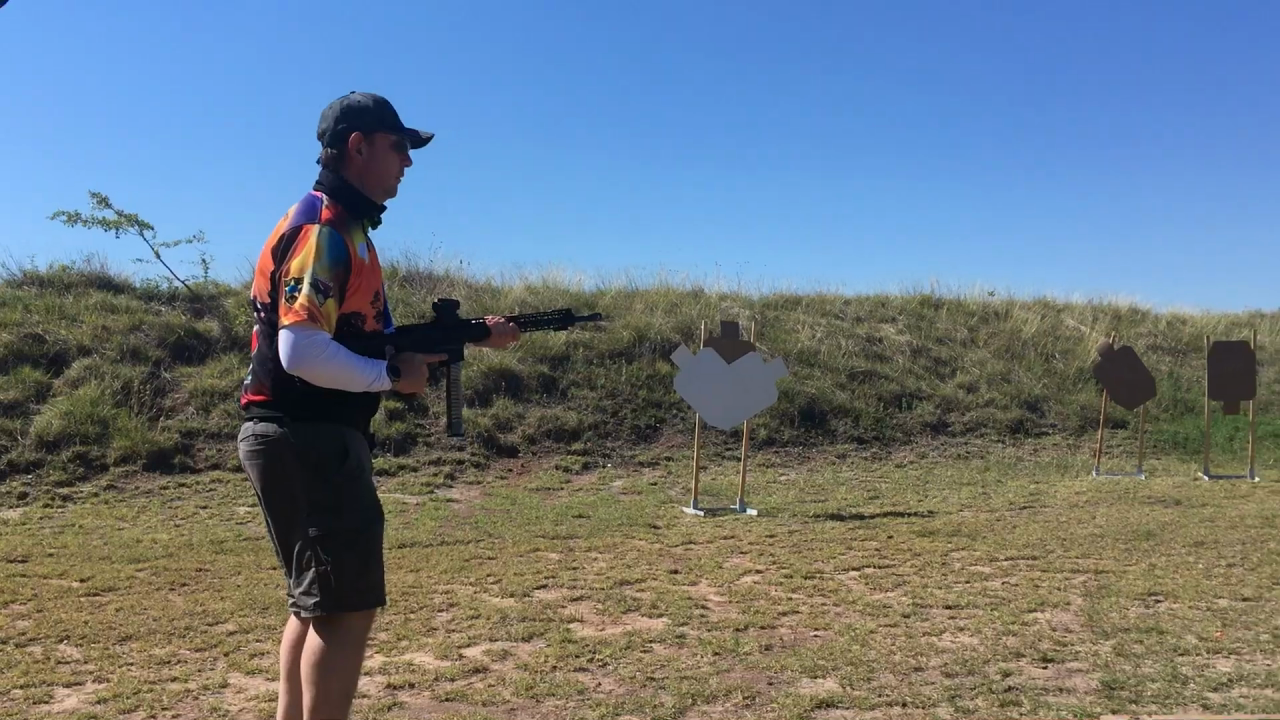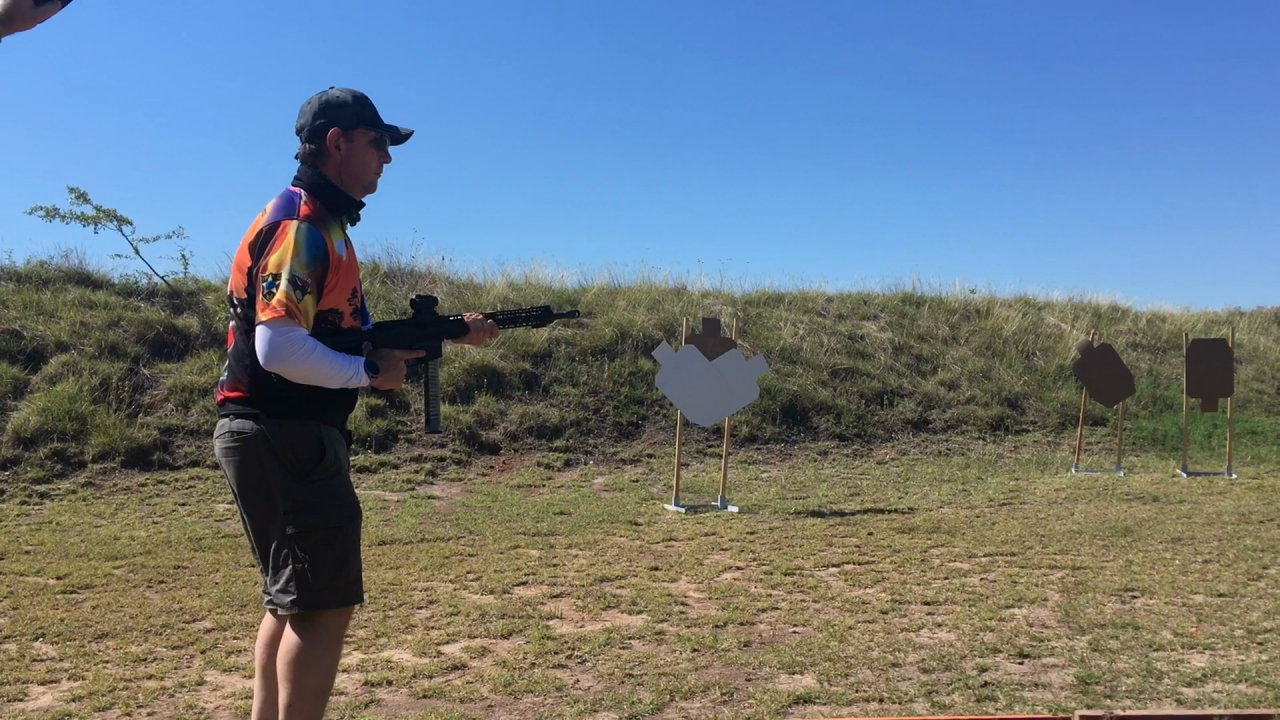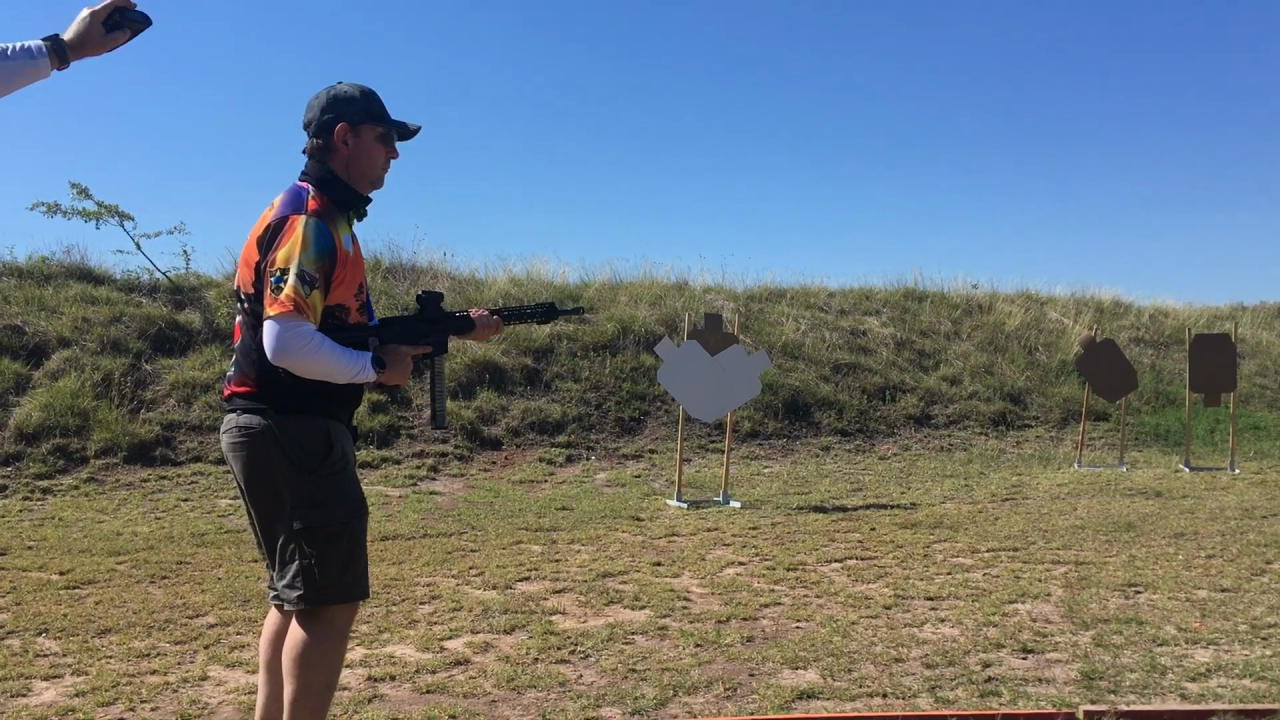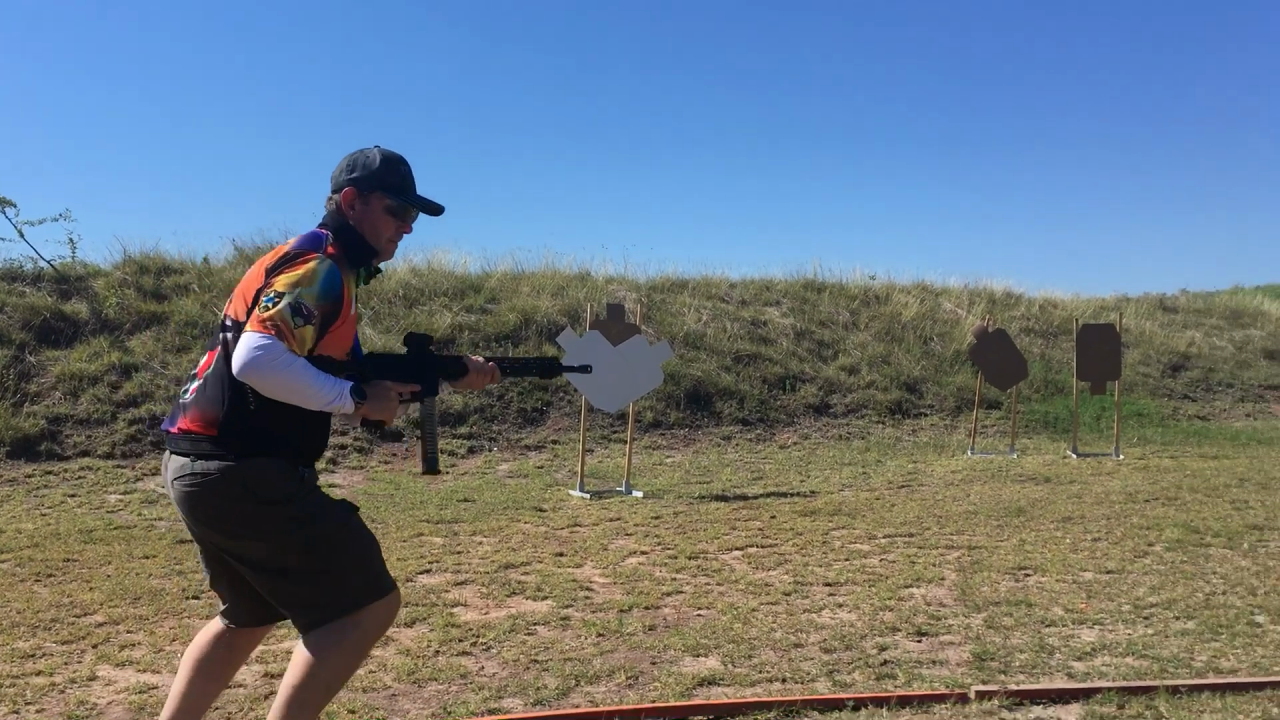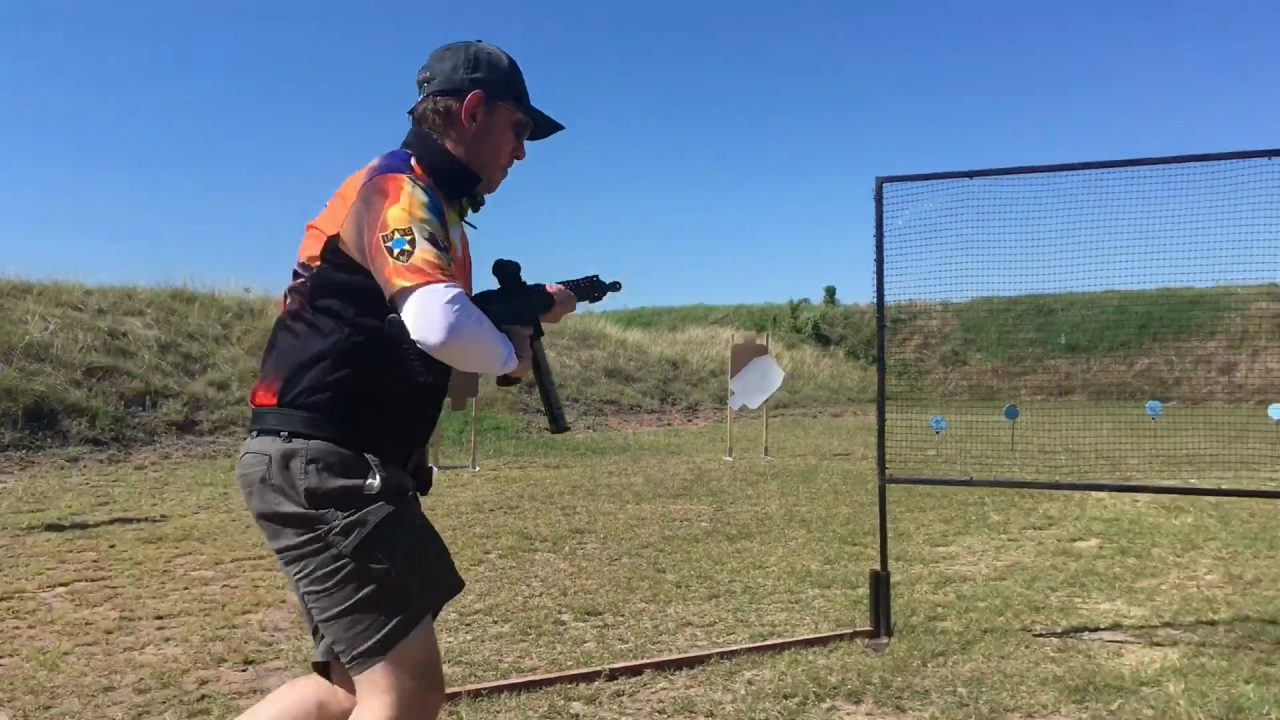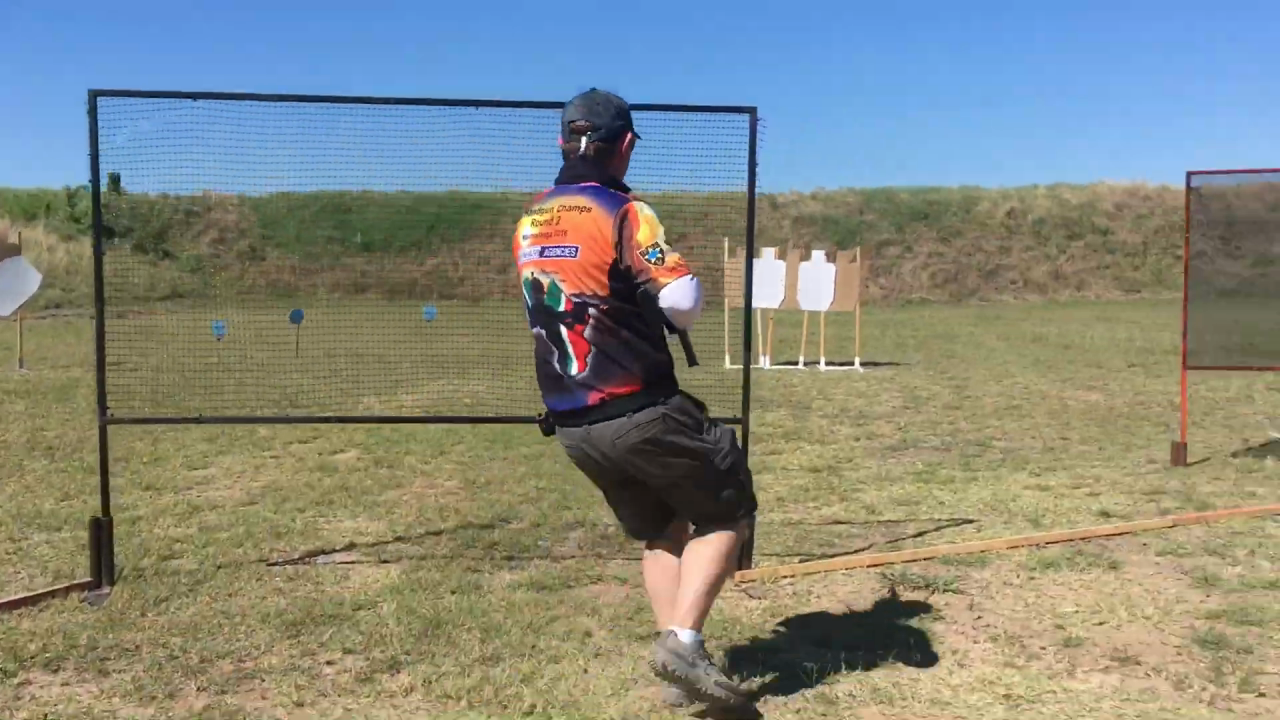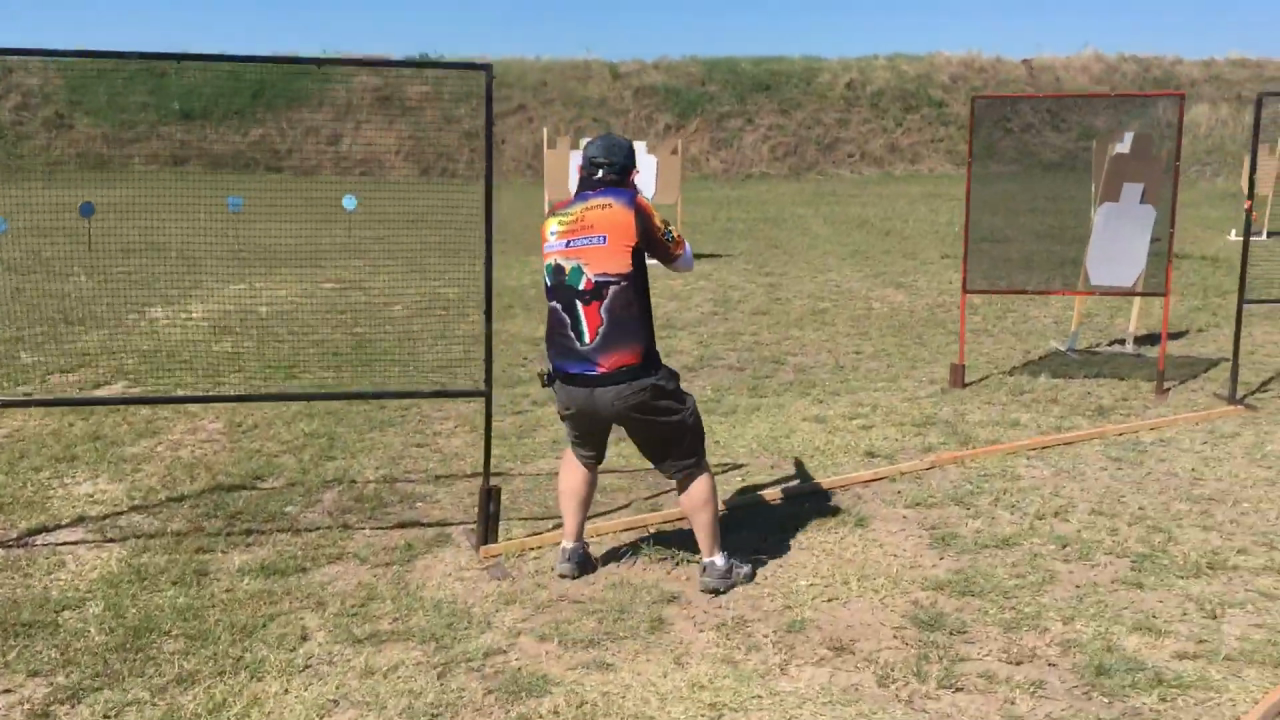
dt=0.7s
person 1, frame 1
left shoulder: (346, 228)
right shoulder: (321, 227)
left elbow: (365, 338)
right elbow: (302, 353)
left wrist: (472, 337)
right wrist: (393, 376)
left hip: (306, 442)
right hip: (307, 442)
left knee: (316, 602)
right knee: (346, 607)
person 1, frame 2
left shoulder: (324, 225)
right shoulder: (299, 223)
left elbow: (348, 335)
right elbow: (278, 349)
left wrist: (449, 333)
right wrist: (370, 373)
left hip: (284, 438)
right hip: (284, 440)
left knee: (292, 599)
right knee: (324, 604)
person 1, frame 3
left shoulder: (329, 219)
right shoulder: (307, 220)
left elbow: (351, 331)
right elbow: (287, 343)
left wrist: (454, 329)
right wrist: (378, 368)
left hip: (282, 434)
right hip: (291, 434)
left knee: (297, 596)
right knee: (329, 600)
person 1, frame 4
left shoulder: (341, 272)
right shoulder: (316, 266)
left elbow: (356, 373)
right elbow: (260, 362)
left wrist: (450, 376)
right wrist: (357, 401)
left hip: (207, 468)
right hip: (239, 472)
left knee: (249, 618)
right knee: (365, 607)
person 1, frame 5
left shoulder: (439, 205)
right shoulder: (399, 189)
left elbow: (421, 326)
right elbow: (441, 325)
right wrist: (509, 354)
left hip: (346, 466)
right hip: (319, 461)
person 1, frame 6
left shoulder: (528, 222)
right shoulder: (623, 214)
right elbow: (684, 300)
right wrist: (671, 320)
left hip: (574, 425)
right hip: (643, 413)
left knee: (658, 535)
right knee: (723, 519)
left ankle: (683, 657)
right ankle: (684, 643)
person 1, frame 7
left shoulder: (553, 221)
right shoulder: (631, 207)
right elbow: (682, 260)
left hip: (570, 382)
right hip: (633, 380)
left knee: (582, 451)
right knee: (689, 462)
left ankle: (571, 550)
right ankle: (715, 564)
